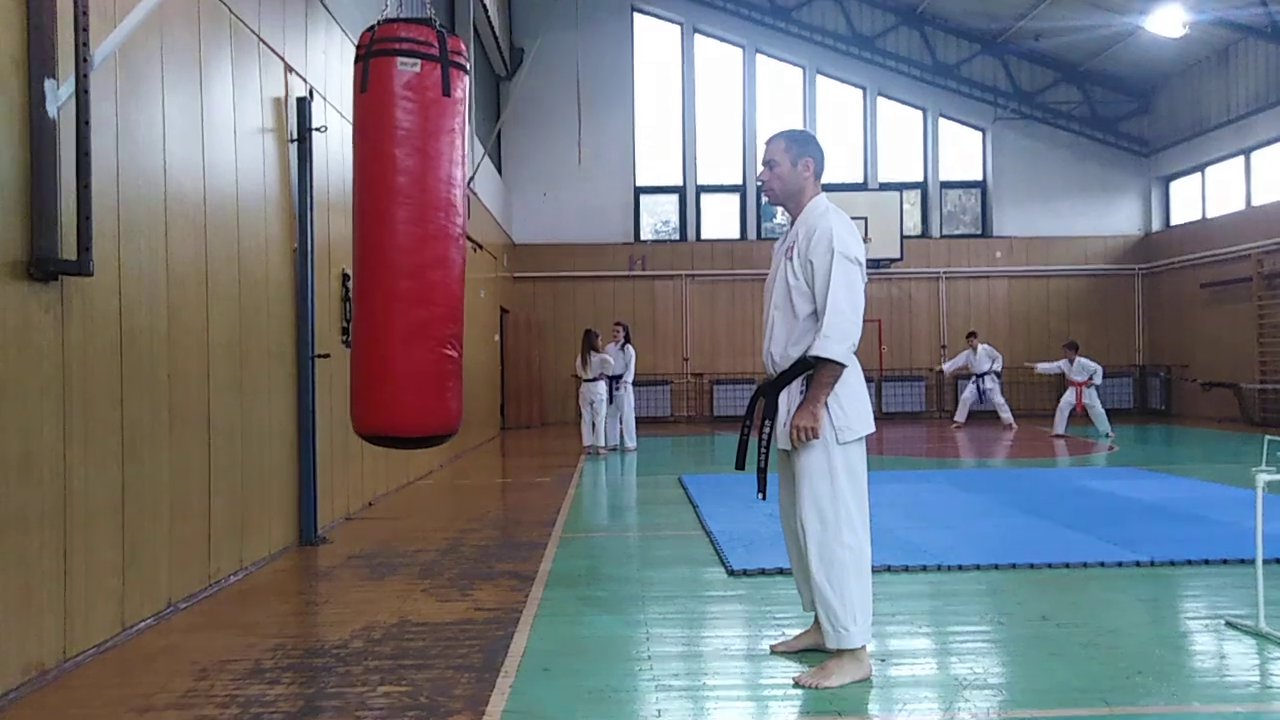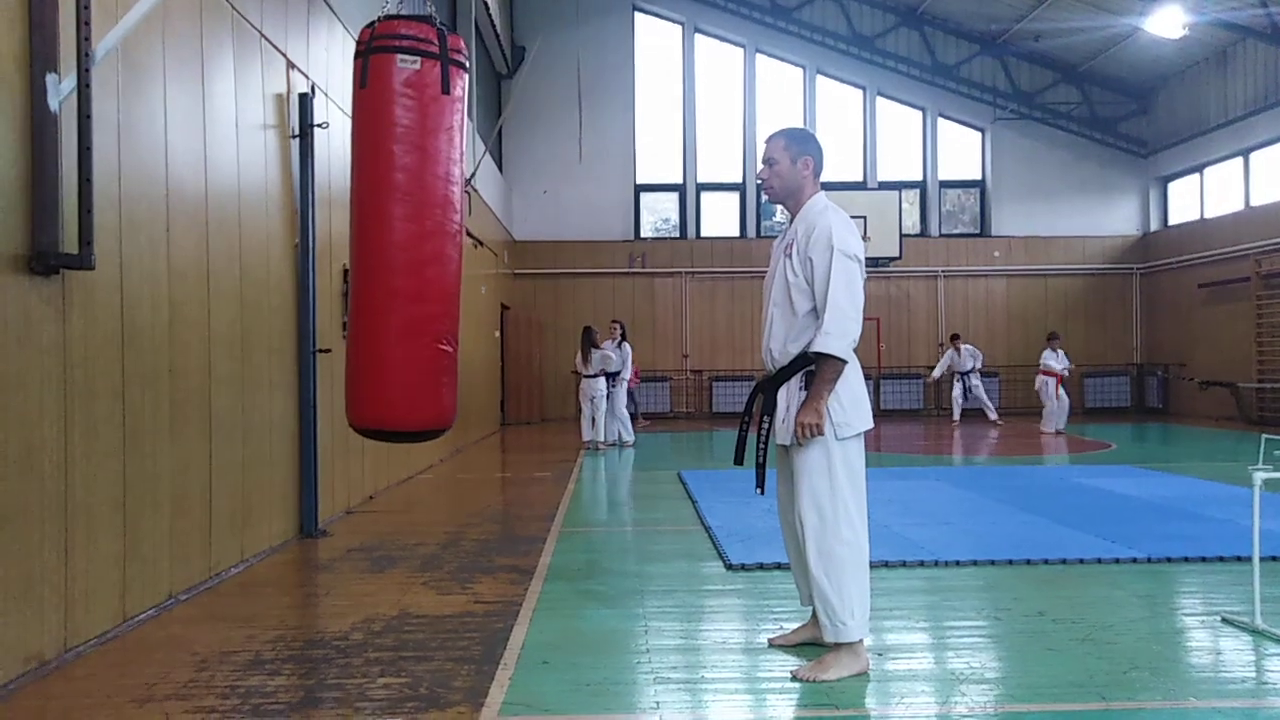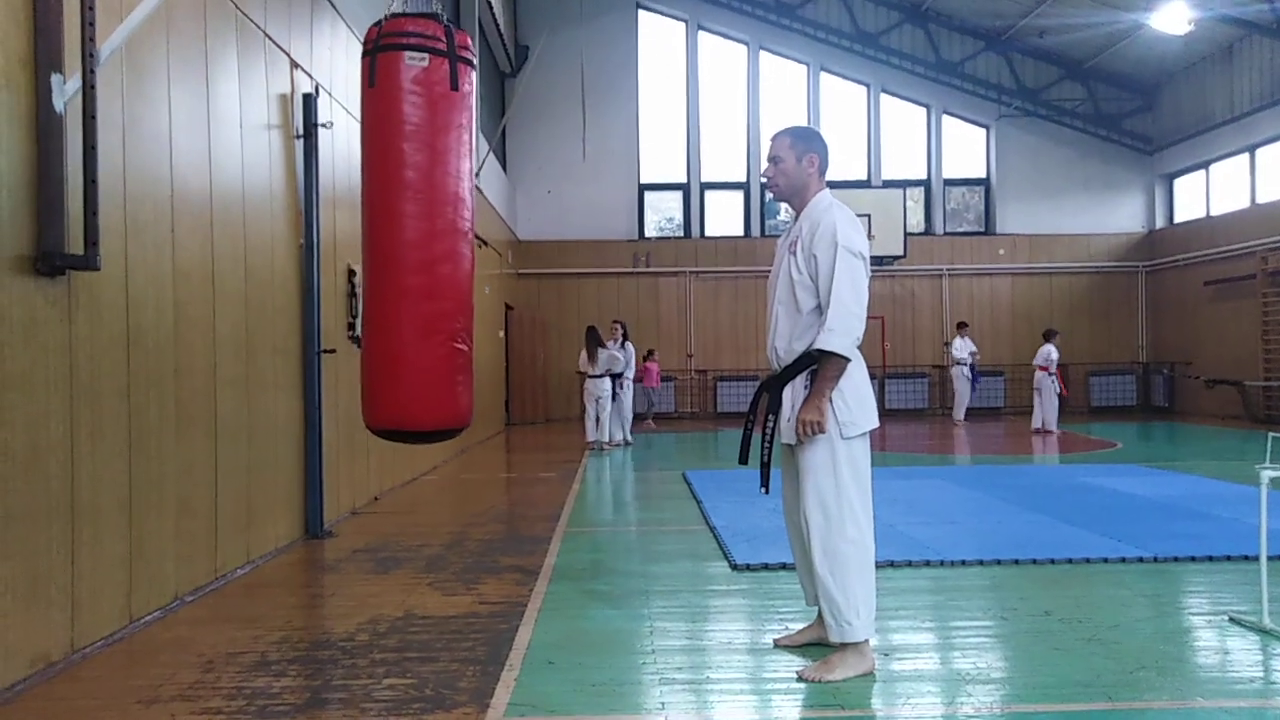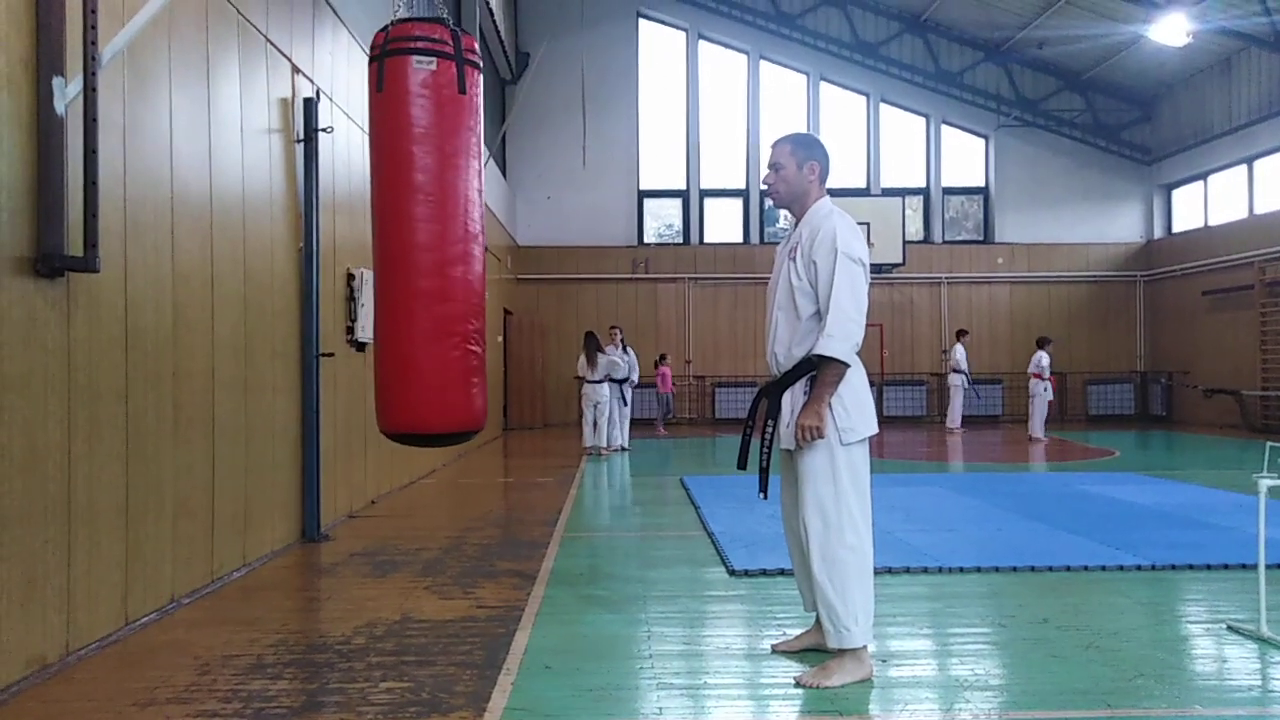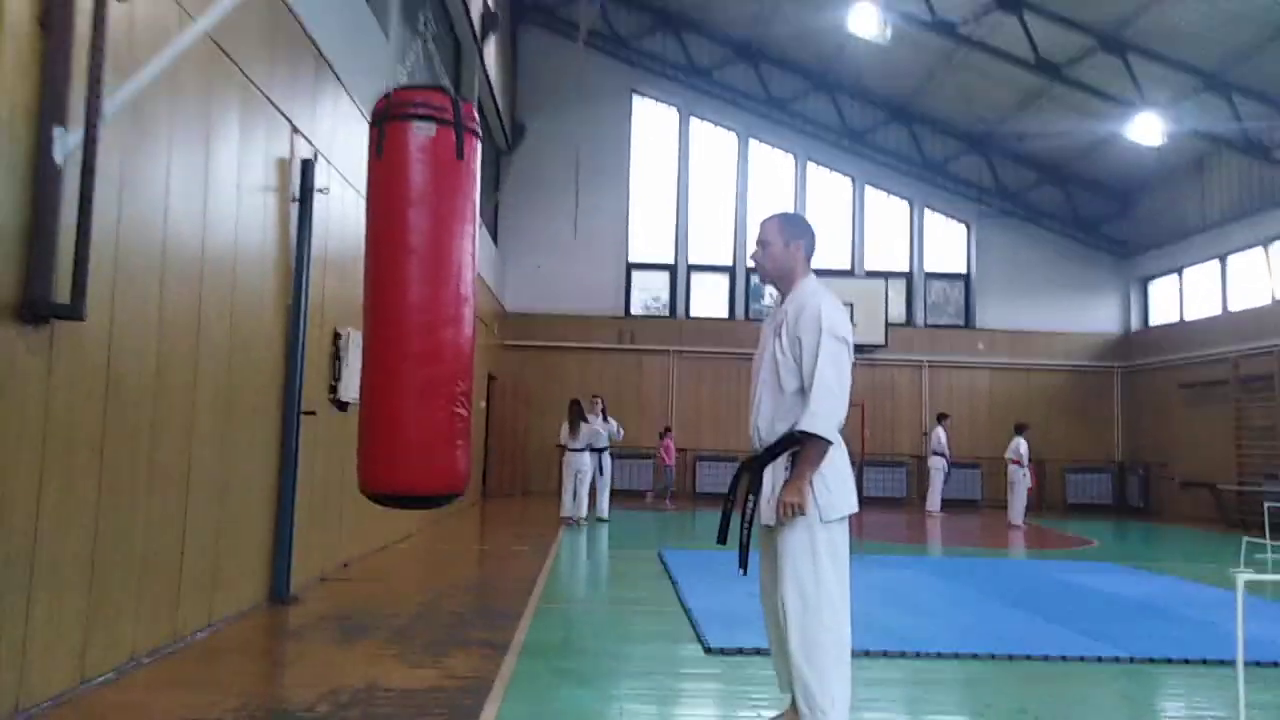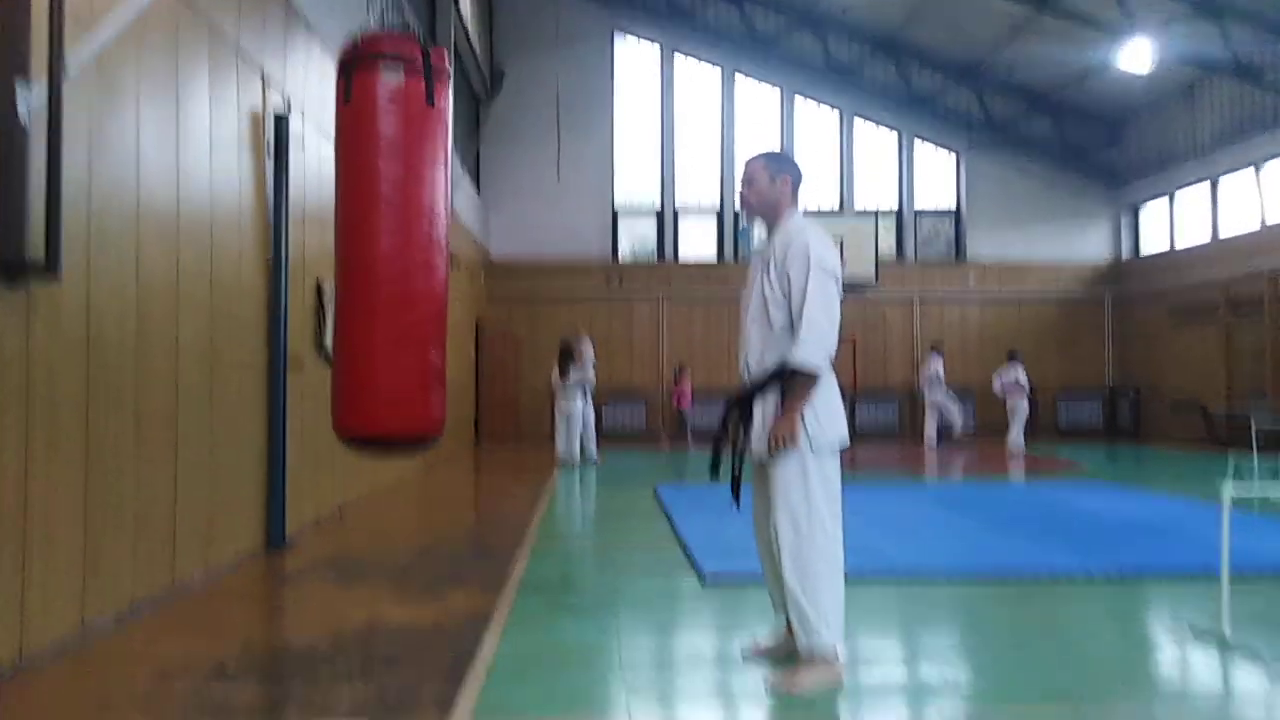
dt=0.4s
person 1, frame 1
left shoulder: (829, 229)
right shoulder: (794, 235)
left elbow: (840, 328)
left wrist: (812, 404)
right wrist: (778, 397)
left hip: (821, 401)
right hip: (796, 398)
left knee: (832, 523)
right knee: (802, 520)
left ankle: (852, 650)
right ankle: (825, 624)
person 1, frame 2
left shoulder: (829, 227)
right shoulder: (792, 233)
left elbow: (840, 325)
left wrist: (815, 400)
right wrist: (776, 393)
left hip: (820, 396)
right hip: (794, 395)
left knee: (829, 518)
right knee: (799, 515)
left ankle: (849, 644)
right ankle: (822, 618)
person 1, frame 3
left shoulder: (834, 224)
right shoulder: (797, 231)
left elbow: (844, 322)
left wrist: (817, 398)
right wrist: (782, 390)
left hip: (827, 395)
right hip: (799, 393)
left knee: (836, 518)
right knee: (805, 513)
left ankle: (855, 644)
right ankle: (827, 618)
person 1, frame 4
left shoulder: (833, 230)
right shoulder: (796, 236)
left elbow: (843, 327)
left wrist: (817, 402)
left hip: (825, 401)
right hip: (798, 398)
left knee: (833, 523)
right knee: (803, 520)
left ankle: (852, 650)
right ankle: (825, 624)
person 1, frame 5
left shoulder: (818, 308)
right shoulder: (782, 313)
left elbow: (828, 404)
left wrist: (799, 480)
left hip: (808, 479)
right hip: (780, 478)
left knee: (811, 601)
right knee: (782, 598)
person 1, frame 6
left shoulder: (805, 242)
right shoulder: (771, 248)
left elbow: (816, 336)
left wrist: (789, 411)
left hip: (797, 409)
right hip: (771, 407)
left knee: (805, 530)
right knee: (776, 528)
left ankle: (823, 654)
right ankle: (796, 632)
